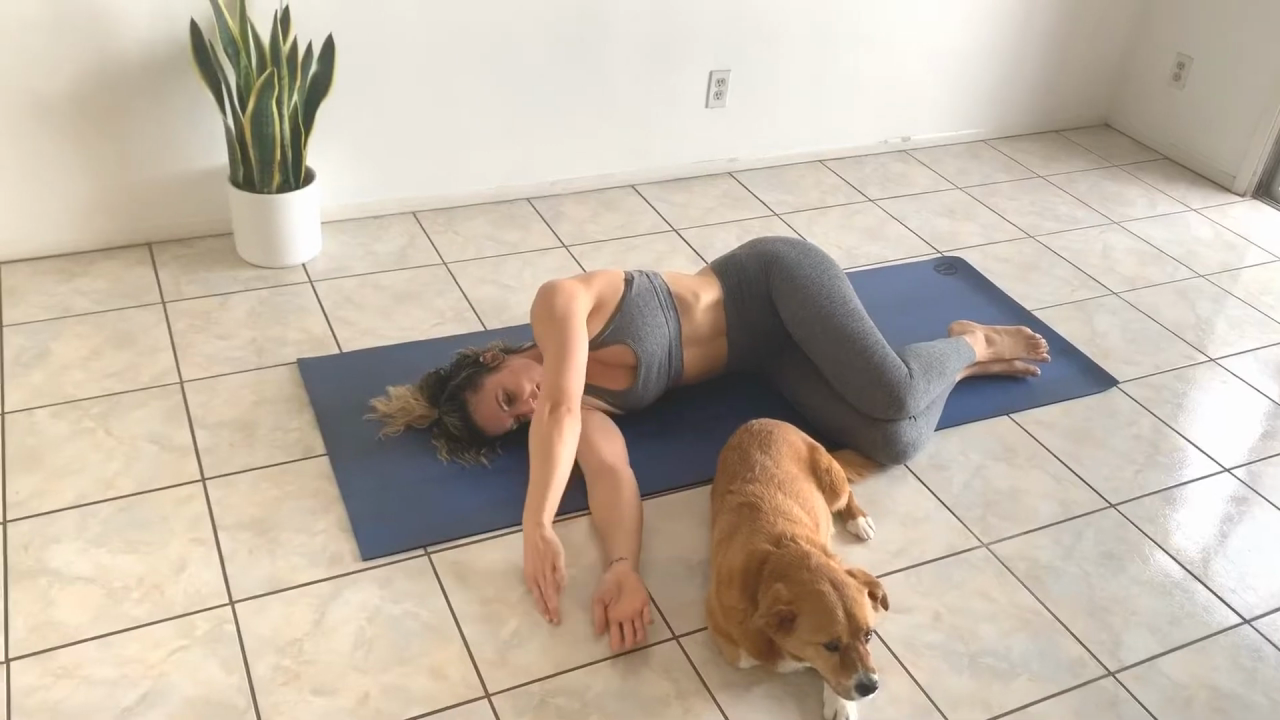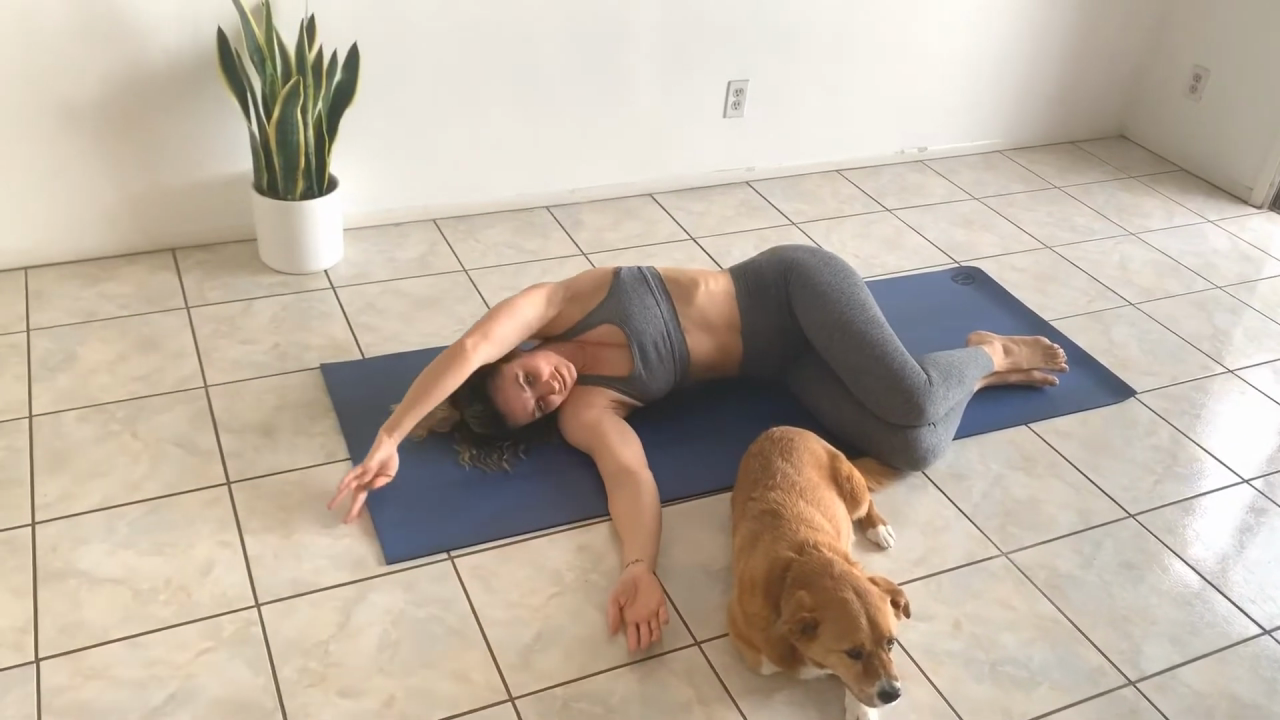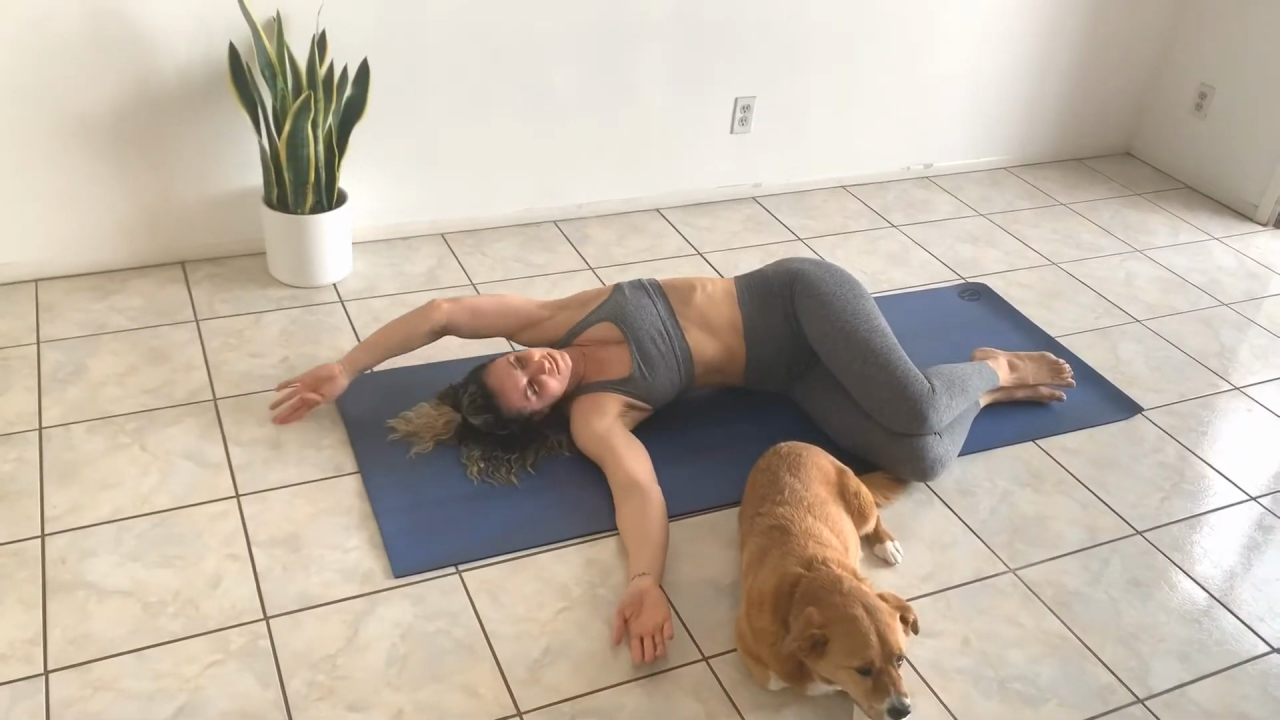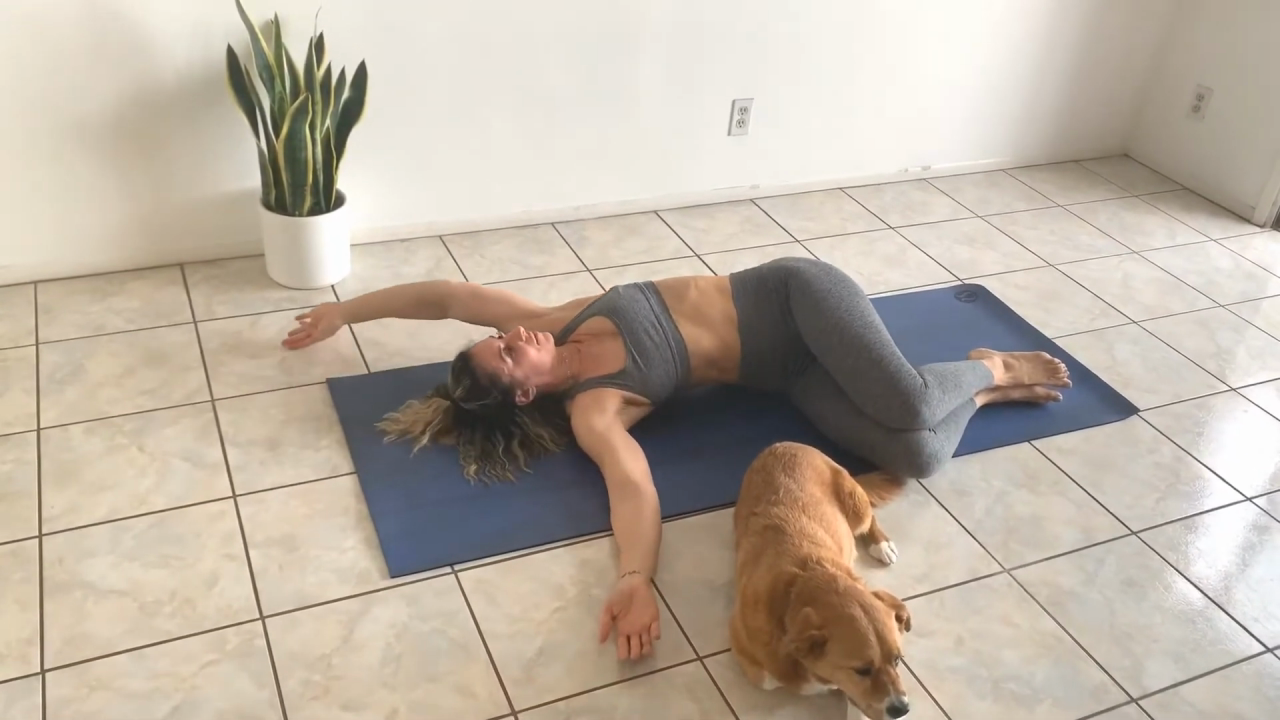
dt=1s
person 1, frame 1
left shoulder: (558, 302)
right shoulder: (585, 413)
left elbow: (560, 405)
right elbow: (611, 471)
left wrist: (537, 527)
right wrist: (622, 566)
left hip: (776, 276)
right hip: (762, 351)
left knee: (892, 397)
right knee: (893, 442)
left ankle: (970, 344)
right ankle: (963, 359)
person 1, frame 2
left shoulder: (554, 305)
right shoulder: (584, 414)
left elbow: (470, 348)
right elbow: (630, 474)
left wrist: (389, 433)
right wrist: (638, 568)
left hip: (791, 282)
right hip: (774, 362)
left knee: (912, 407)
right knee: (912, 449)
left ankle: (988, 354)
right ankle: (980, 365)
person 1, frame 3
right shoulder: (593, 418)
right elbow: (638, 488)
left hip: (796, 293)
right hip: (783, 372)
left knee: (914, 415)
right knee: (918, 458)
left ankle: (994, 370)
right ankle: (987, 382)
person 1, frame 4
right shoulder: (591, 412)
left elbow: (448, 295)
right elbow: (634, 486)
left hip: (791, 292)
right hip: (779, 369)
left knee: (908, 408)
right knee: (914, 454)
left ankle: (989, 370)
right ankle: (981, 386)
